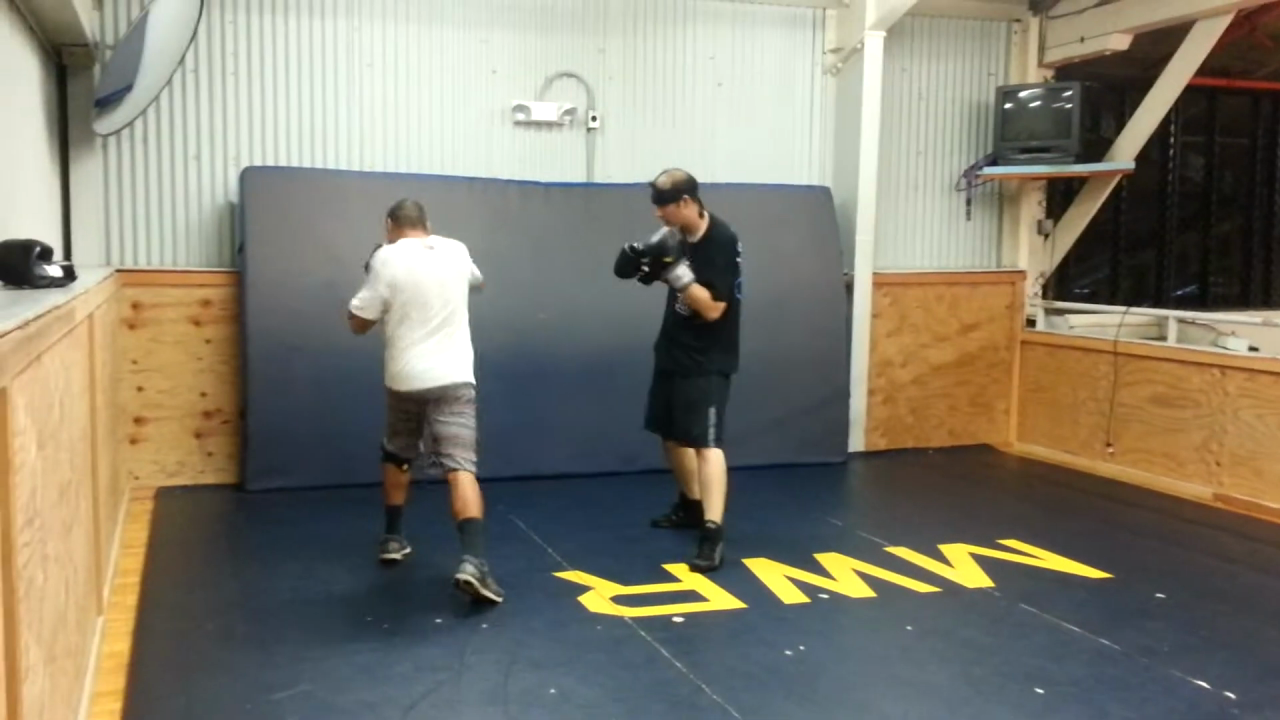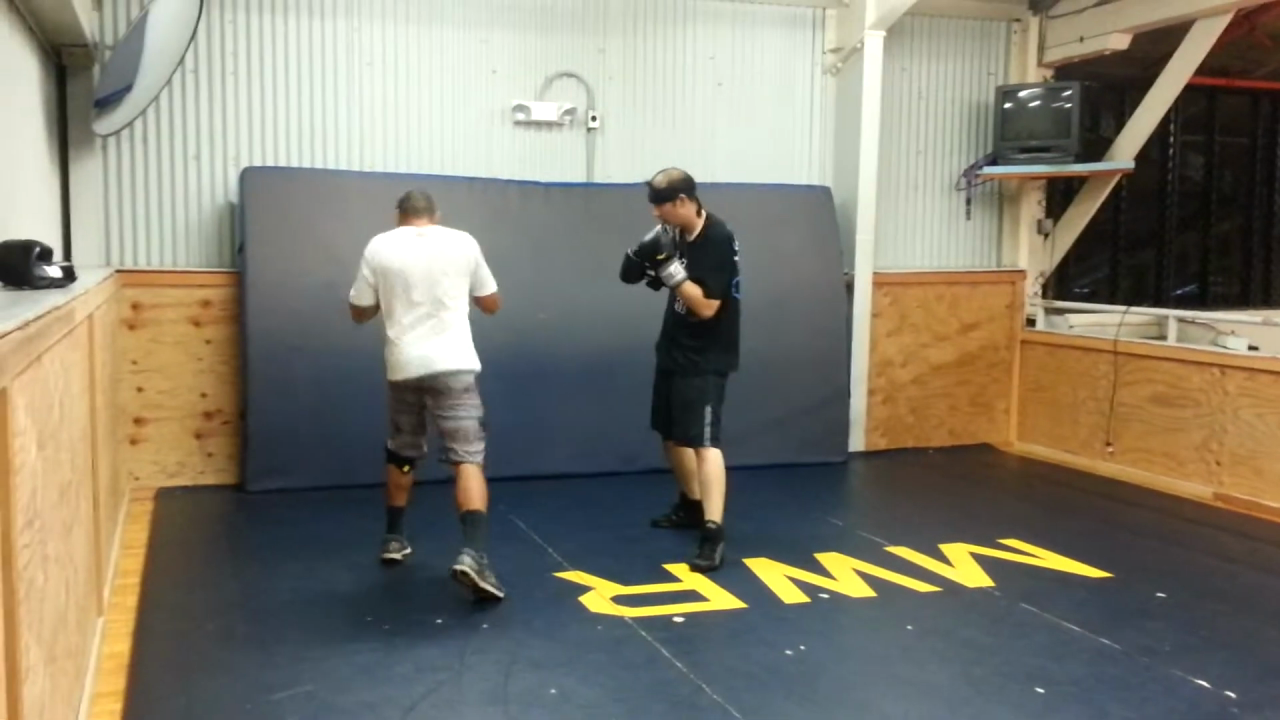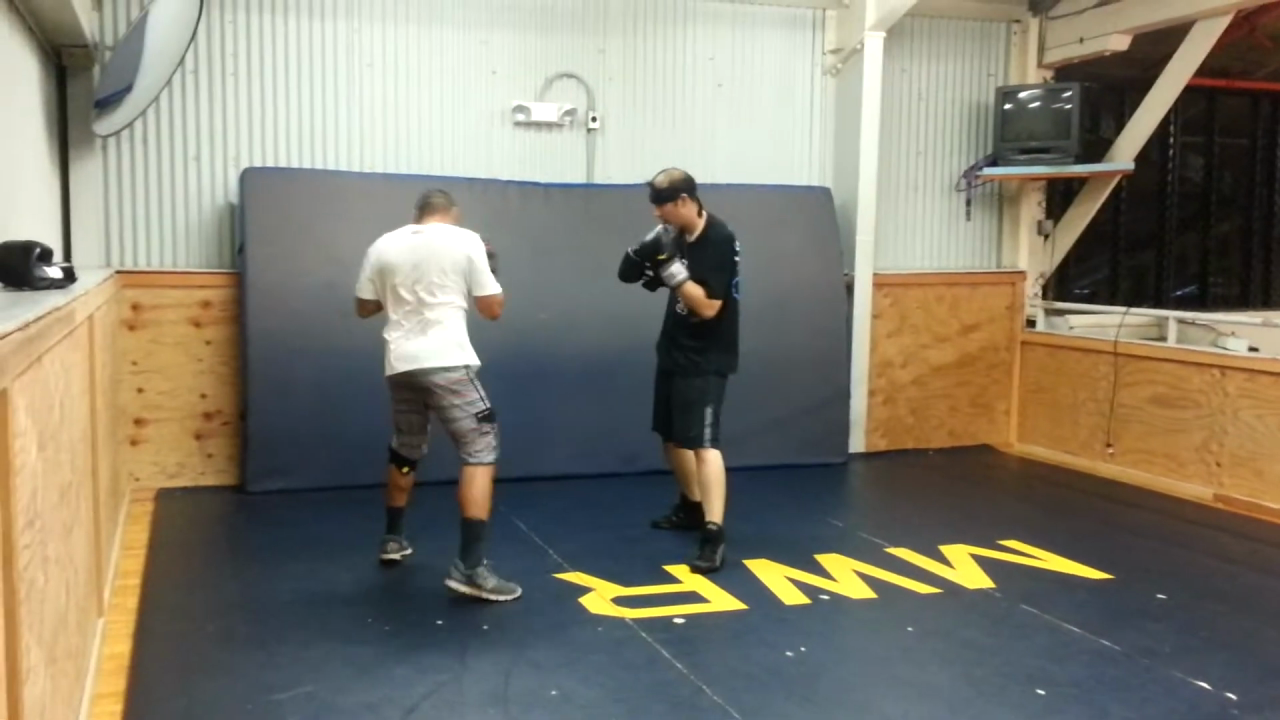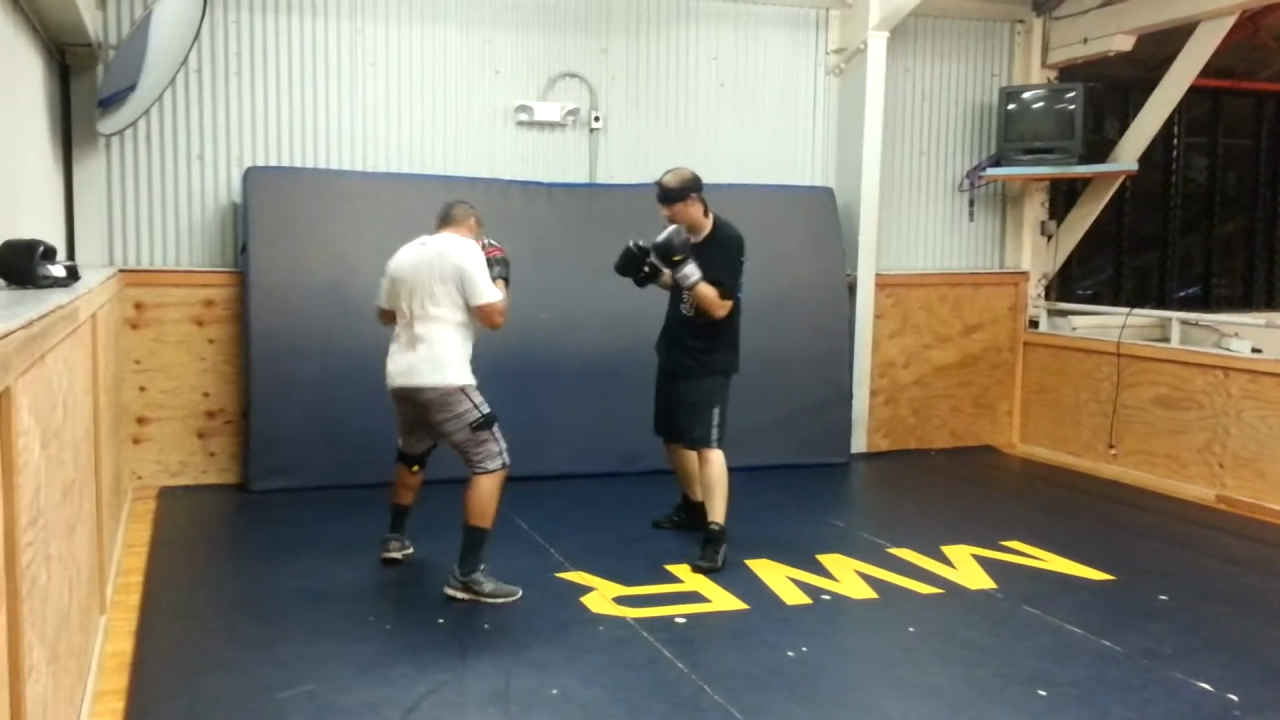
dt=0.1s
person 1, frame 1
left shoulder: (386, 259)
right shoulder: (455, 252)
left elbow: (358, 324)
right elbow: (475, 280)
left hip: (404, 379)
right hip: (454, 377)
left knee: (398, 454)
right knee: (460, 467)
left ankle: (393, 539)
right ankle: (474, 564)
person 1, frame 2
left shoulder: (379, 247)
right shoulder: (463, 242)
left elbow: (359, 313)
right elbow: (492, 304)
left hip: (405, 369)
right hip: (454, 367)
left knee: (401, 454)
right knee: (468, 460)
left ankle: (394, 539)
right ankle: (474, 555)
person 1, frame 3
left shoulder: (384, 245)
right shoulder: (464, 240)
left elbow: (364, 307)
right elbow: (493, 309)
right wrist: (483, 271)
left hip: (401, 366)
right hip: (447, 365)
left knee: (404, 454)
right knee: (481, 457)
left ankle: (393, 540)
right ankle: (470, 567)
person 1, frame 4
left shoulder: (403, 255)
right shoulder: (467, 251)
left elbow: (386, 314)
right elbow: (495, 317)
right wrist: (499, 279)
left hip: (403, 378)
right hip: (444, 379)
left knee: (412, 454)
right knee: (491, 463)
left ankle: (395, 538)
right ankle: (467, 575)
person 2, frame 1
left shoulder: (721, 240)
right shoulder: (680, 233)
left elbow: (711, 308)
left wrist: (673, 267)
right wrist: (648, 269)
left hip: (707, 360)
right hip: (673, 351)
left knee: (706, 442)
right knee: (671, 434)
left ankle: (713, 533)
right ankle: (691, 505)
person 2, frame 2
left shoulder: (718, 239)
right shoulder: (679, 232)
left elbow: (705, 306)
left wrist: (668, 264)
right wrist: (655, 272)
left hip: (706, 359)
right hip: (675, 351)
left knee: (704, 442)
right knee: (671, 434)
left ankle: (713, 533)
right ankle: (691, 505)
person 2, frame 3
left shoulder: (719, 239)
right shoulder: (678, 234)
left elbow: (708, 307)
left wrist: (671, 264)
right wrist: (653, 274)
left hip: (706, 361)
right hip: (674, 352)
left knee: (702, 443)
right knee: (672, 436)
left ankle: (714, 534)
right ankle: (692, 506)
person 2, frame 4
left shoulder: (727, 239)
right shoulder: (682, 234)
left elbow: (718, 307)
left wrist: (681, 264)
right wrist: (650, 272)
left hip: (709, 361)
right hip: (675, 353)
left knee: (706, 443)
right knee: (674, 437)
left ankle: (716, 534)
right ankle: (693, 507)
